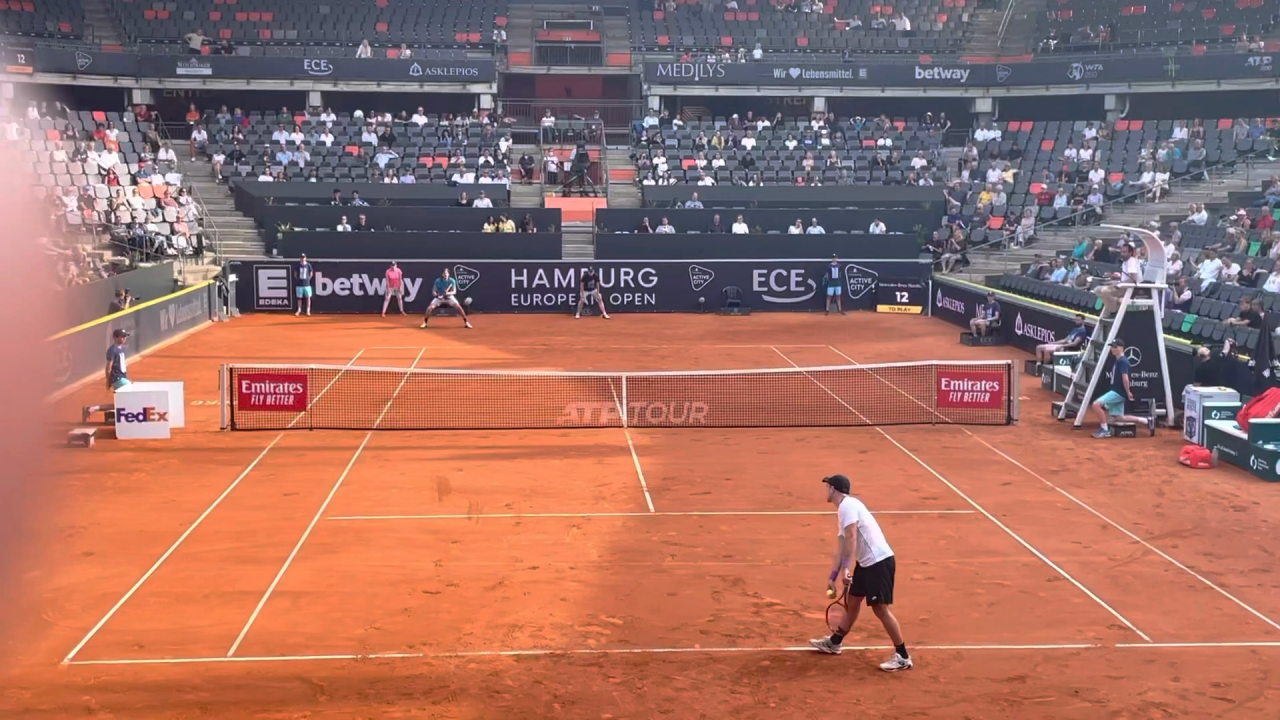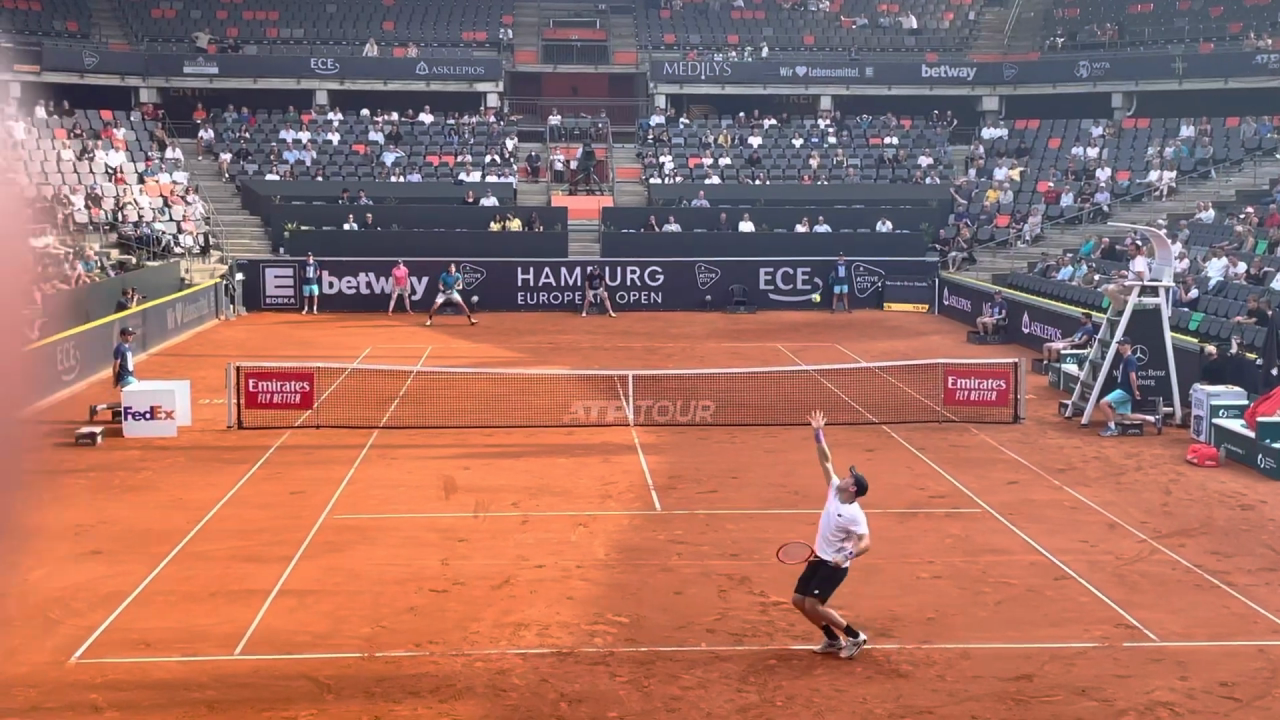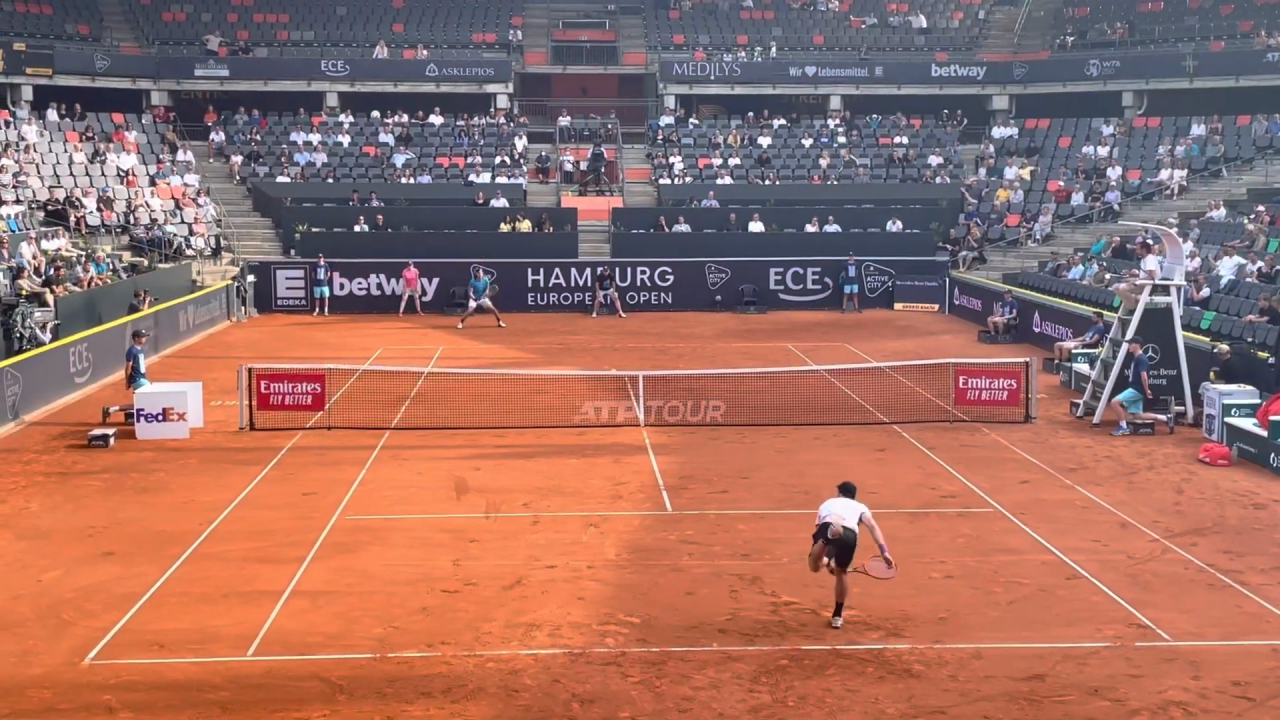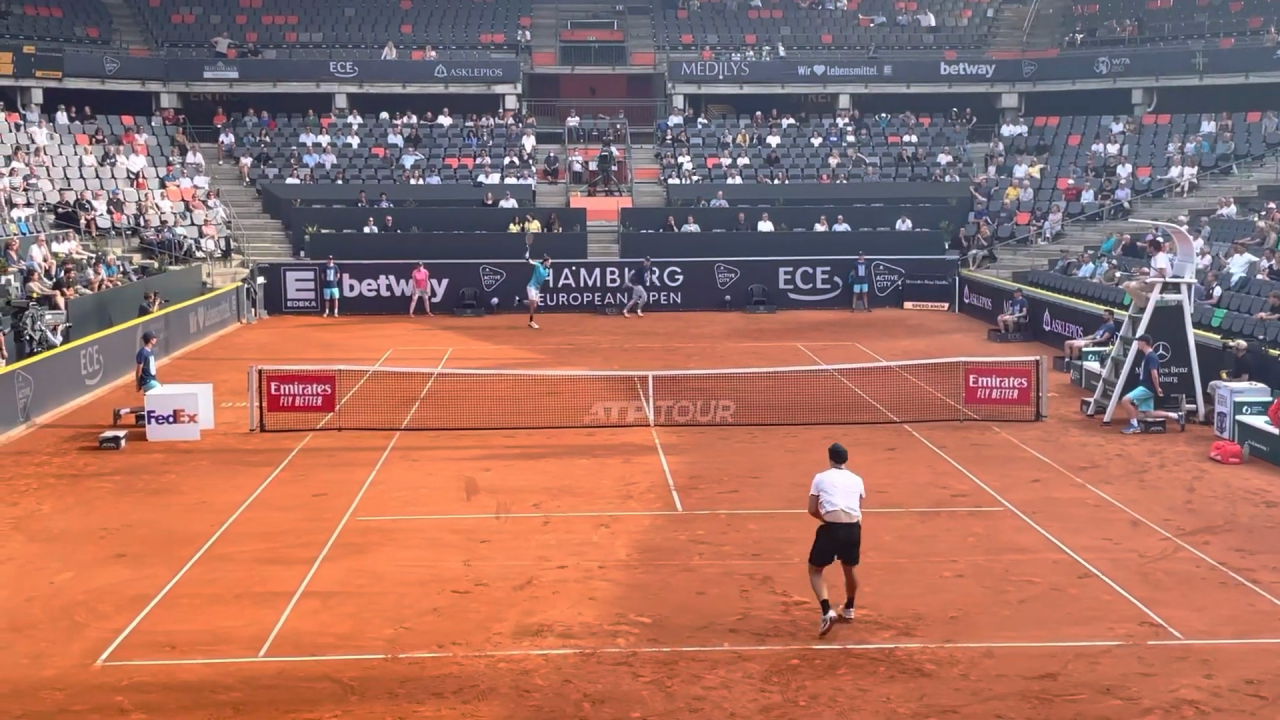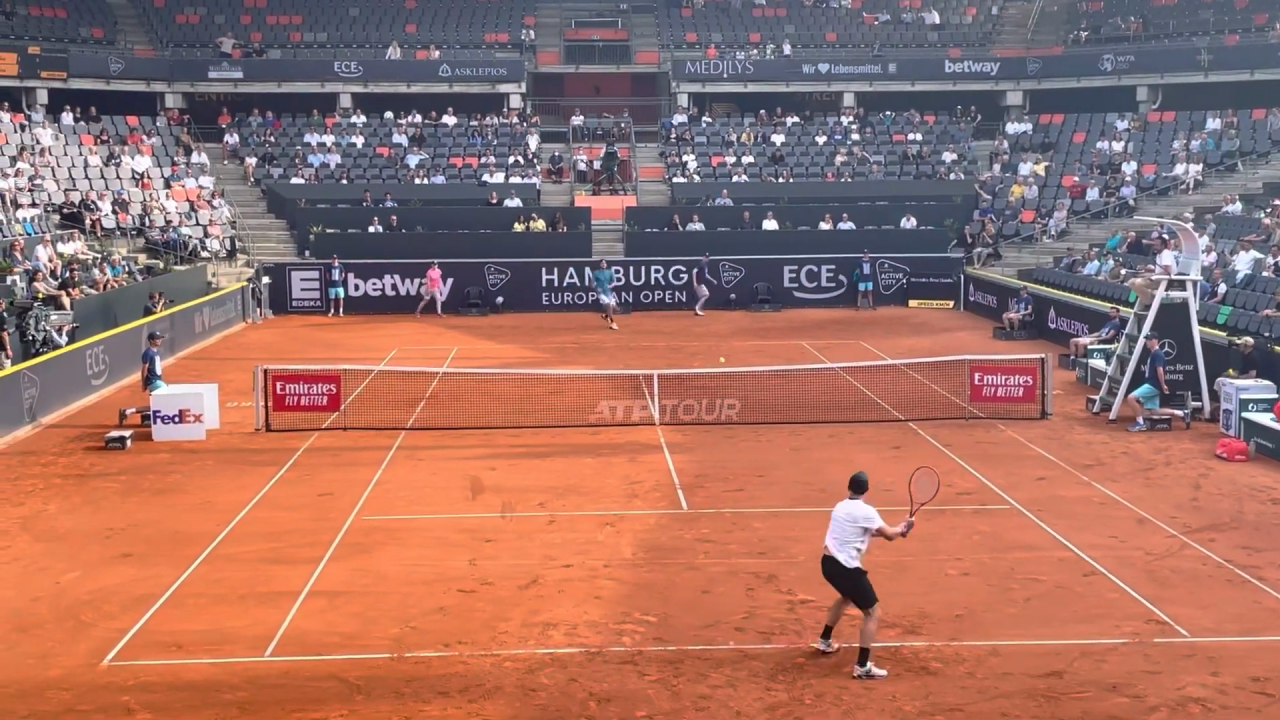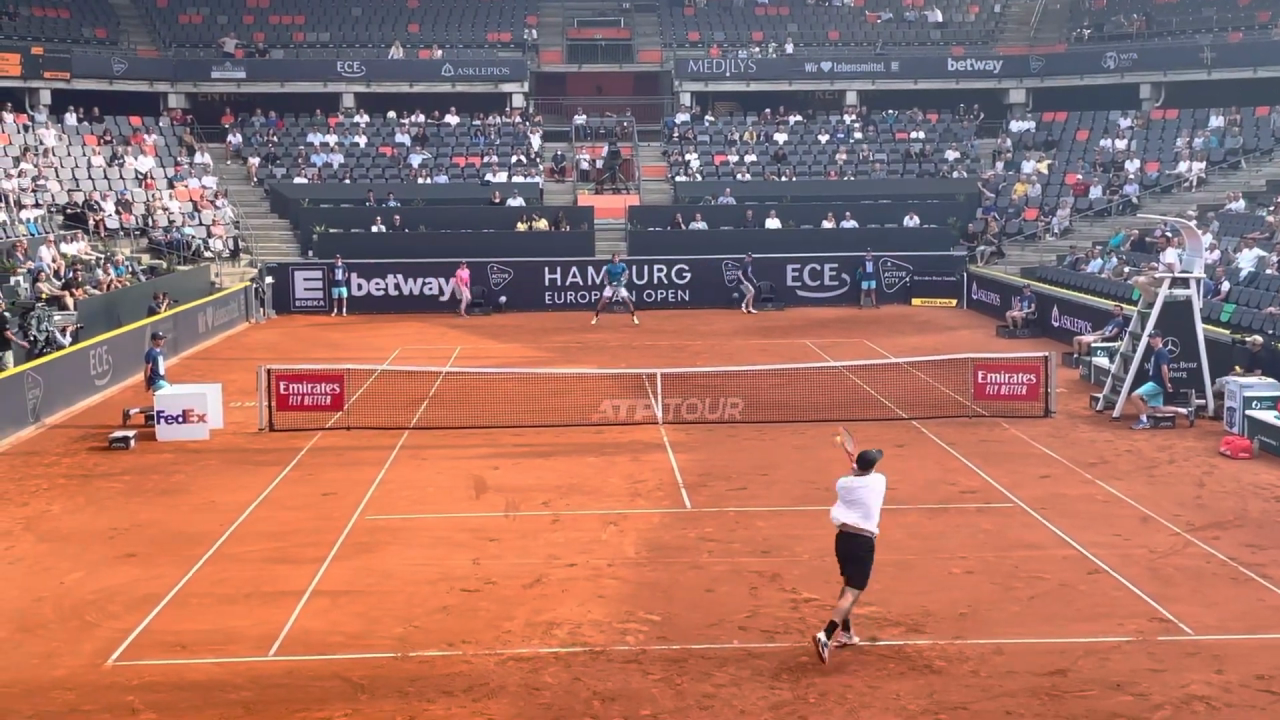
dt=0.7s
person 1, frame 1
left shoulder: (847, 506)
right shoulder: (846, 507)
left elbow: (851, 539)
right elbow: (844, 547)
left wrist: (845, 571)
right wrist: (833, 578)
left hip: (880, 562)
right hip: (866, 562)
left knee: (880, 608)
right knee: (853, 601)
left ankle: (903, 656)
right ankle: (834, 642)
person 1, frame 2
left shoulder: (855, 515)
right shoulder: (835, 491)
left elbow: (866, 542)
right elbow: (825, 460)
left wrist: (848, 555)
right wrist: (818, 432)
left hip: (834, 566)
right hip: (819, 559)
left knee: (812, 605)
right knee: (798, 600)
left ankle: (855, 636)
right ankle: (833, 640)
person 1, frame 3
left shoulder: (827, 504)
right shoulder: (860, 507)
left elbow: (817, 531)
right elbow: (873, 526)
left wrist: (826, 561)
right wrist: (884, 551)
left hip: (827, 528)
right hip: (849, 535)
left knee: (815, 565)
right knee: (841, 572)
left ankle: (829, 535)
right ankle: (837, 616)
person 1, frame 4
left shoulder: (821, 478)
right shoulder: (857, 480)
left elbow: (812, 509)
left hip: (831, 529)
right hip: (853, 528)
left knee: (815, 571)
right knee: (849, 568)
left ankle: (827, 612)
right ankle: (849, 608)
person 1, frame 5
left shoulder: (840, 507)
right shoulder: (866, 511)
right elbow: (889, 535)
left wrist: (882, 531)
right wrist: (904, 527)
left hip: (828, 563)
right hip: (846, 567)
left knee: (847, 597)
right knee: (872, 613)
left ankle: (825, 641)
right ankle: (862, 665)
person 1, frame 6
left shoulder: (844, 483)
right shoulder: (879, 480)
left hip: (844, 538)
right hip: (863, 542)
left knee: (848, 585)
right knee: (852, 593)
left ankle: (846, 632)
right ankle: (826, 636)
